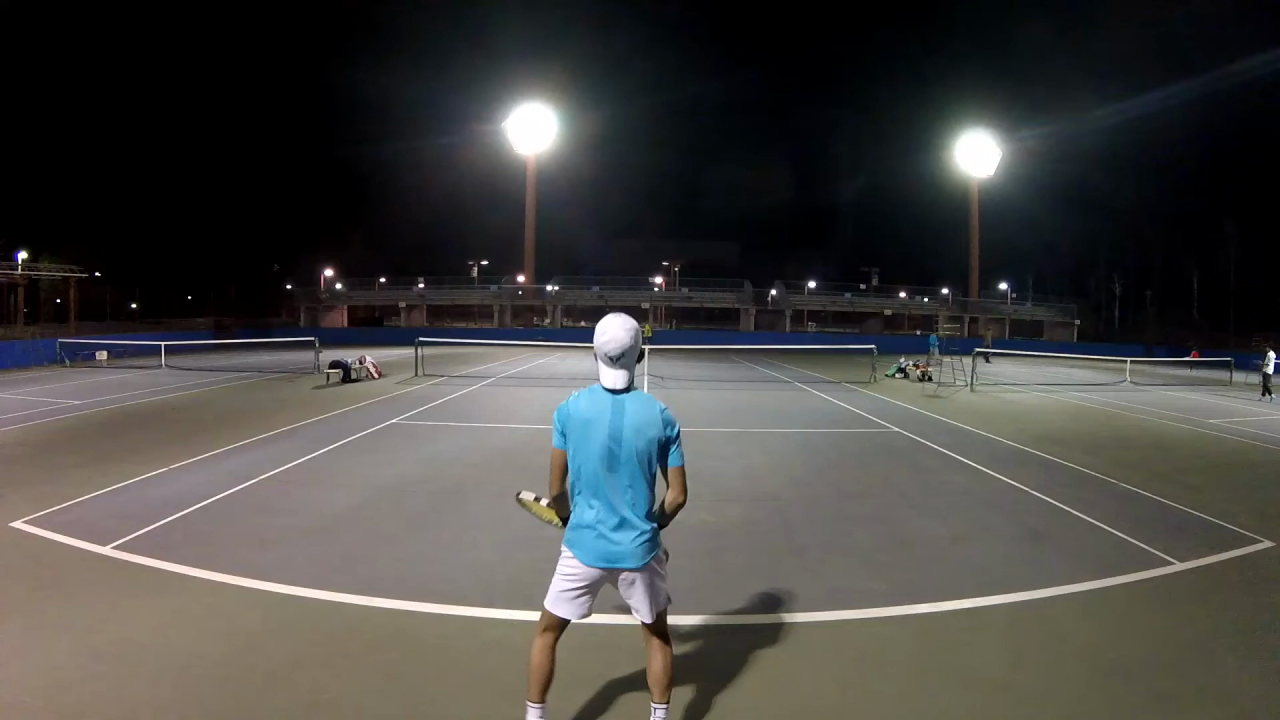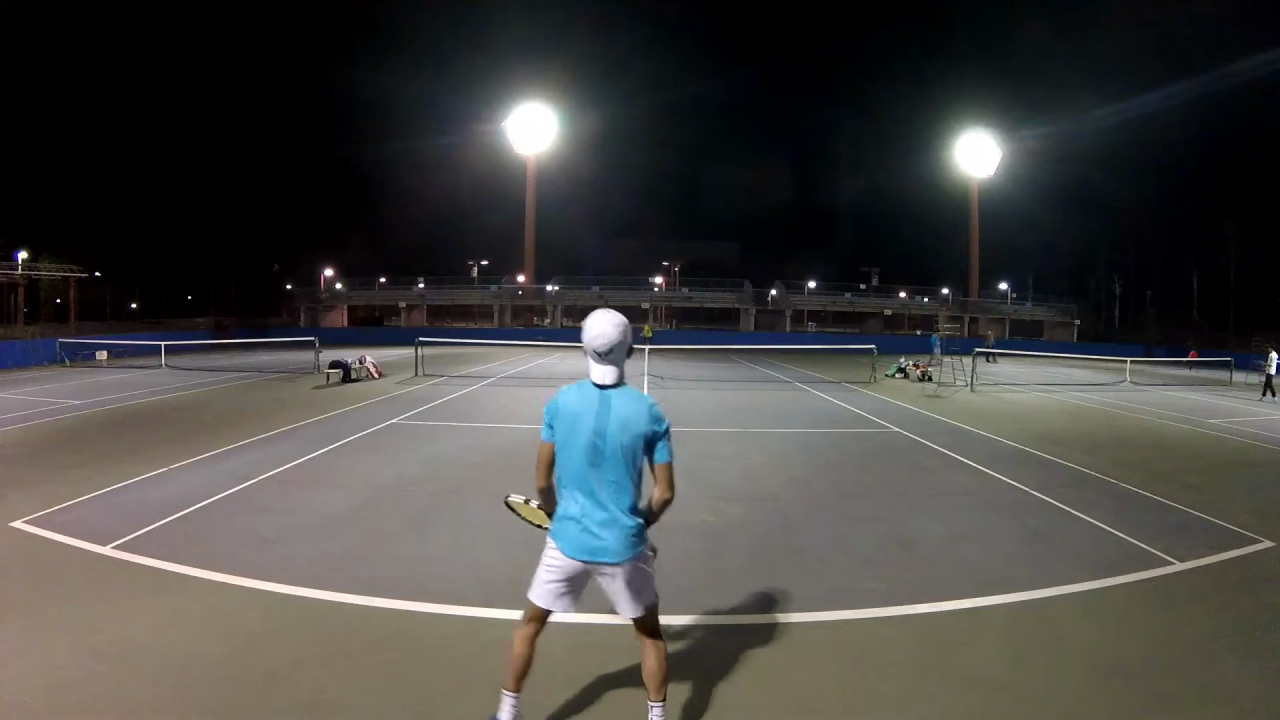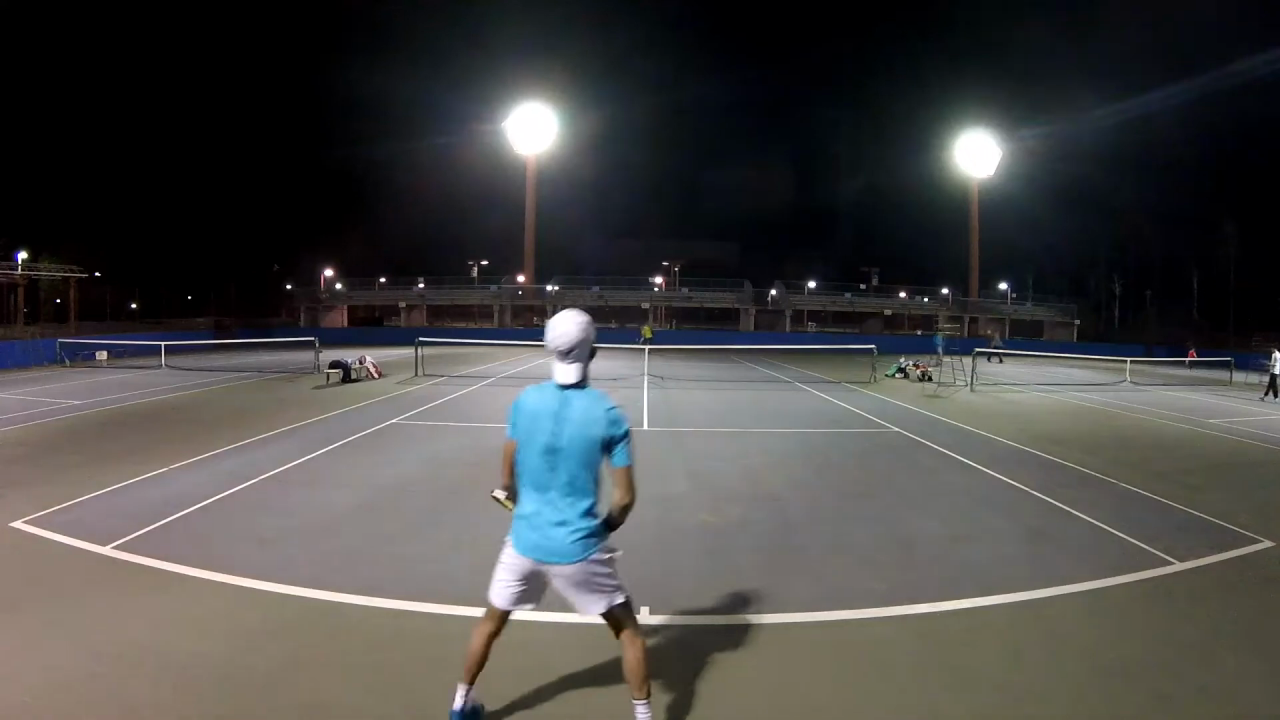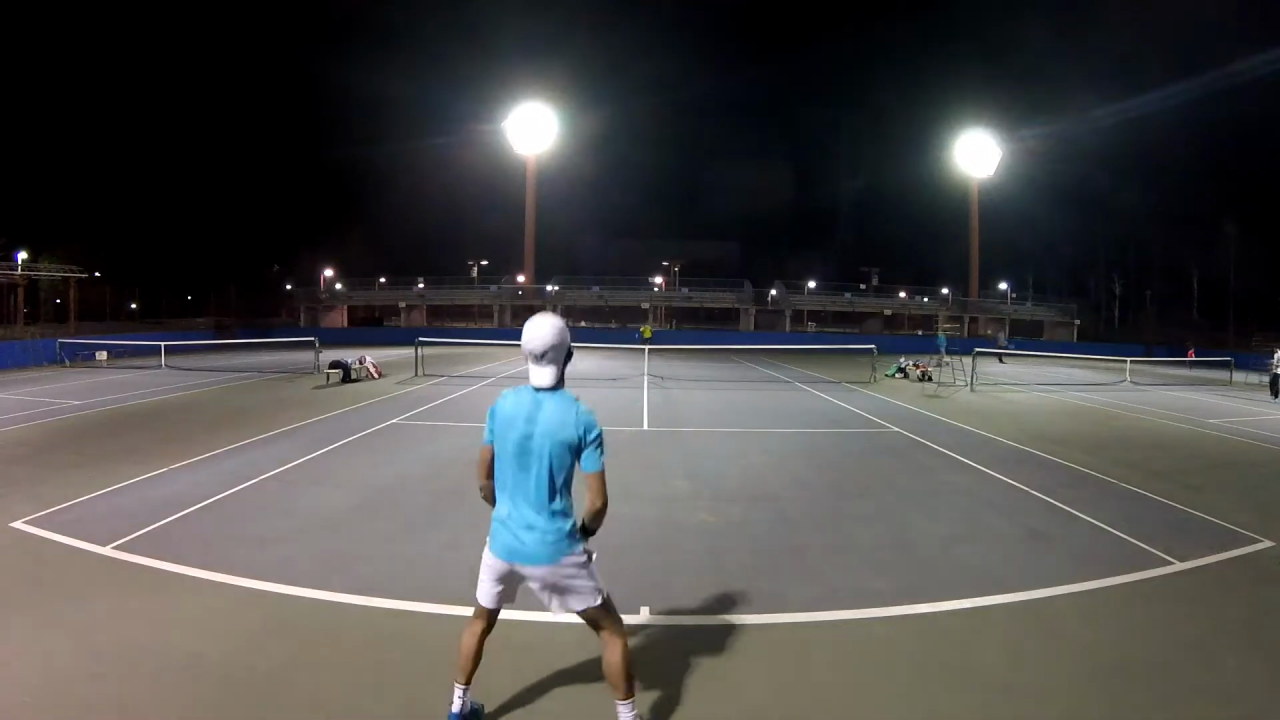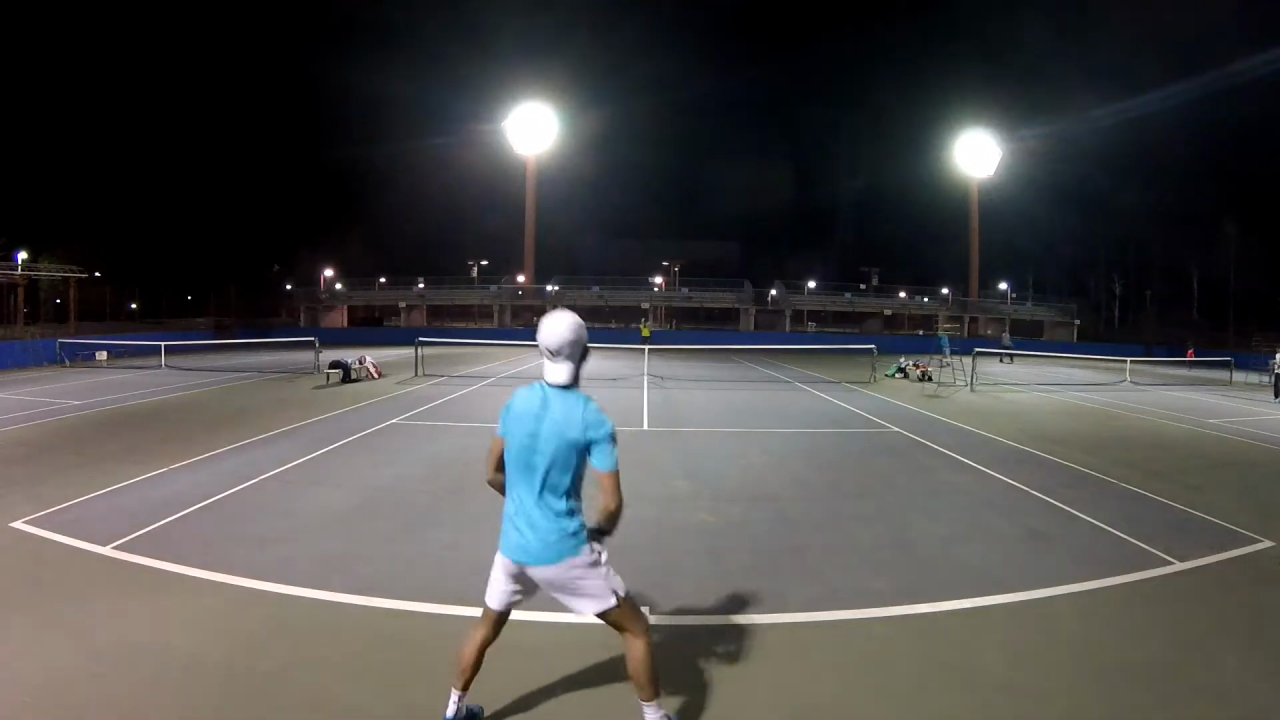
dt=0.2s
person 1, frame 1
left shoulder: (570, 409)
right shoulder: (661, 416)
left elbow: (556, 490)
right elbow: (677, 496)
left hip: (583, 548)
right hip: (640, 551)
left knee: (546, 633)
right knee: (657, 636)
person 1, frame 2
left shoulder: (560, 404)
right shoulder: (649, 412)
left elbow: (543, 483)
right elbow: (664, 493)
left hip: (568, 541)
right hip: (624, 547)
left knee: (530, 624)
right knee: (649, 635)
person 1, frame 3
left shoulder: (525, 403)
right shoulder: (608, 415)
left elbow: (507, 481)
right elbow: (625, 499)
right wrist: (604, 528)
left hip: (526, 542)
right hip: (580, 548)
left knee: (491, 624)
right knee: (629, 631)
person 1, frame 4
left shoulder: (502, 404)
right shoulder: (581, 420)
left elbow: (484, 480)
right elbow: (597, 503)
right wrist: (582, 534)
left hip: (502, 544)
right hip: (554, 552)
left knee: (481, 621)
right knee: (611, 632)
person 1, frame 5
left shoulder: (517, 402)
right shoulder: (593, 420)
left elbow: (494, 475)
right elbow: (611, 504)
right wrist: (597, 532)
left hip: (515, 545)
right hip: (565, 552)
left knee: (487, 626)
right knee: (637, 631)
